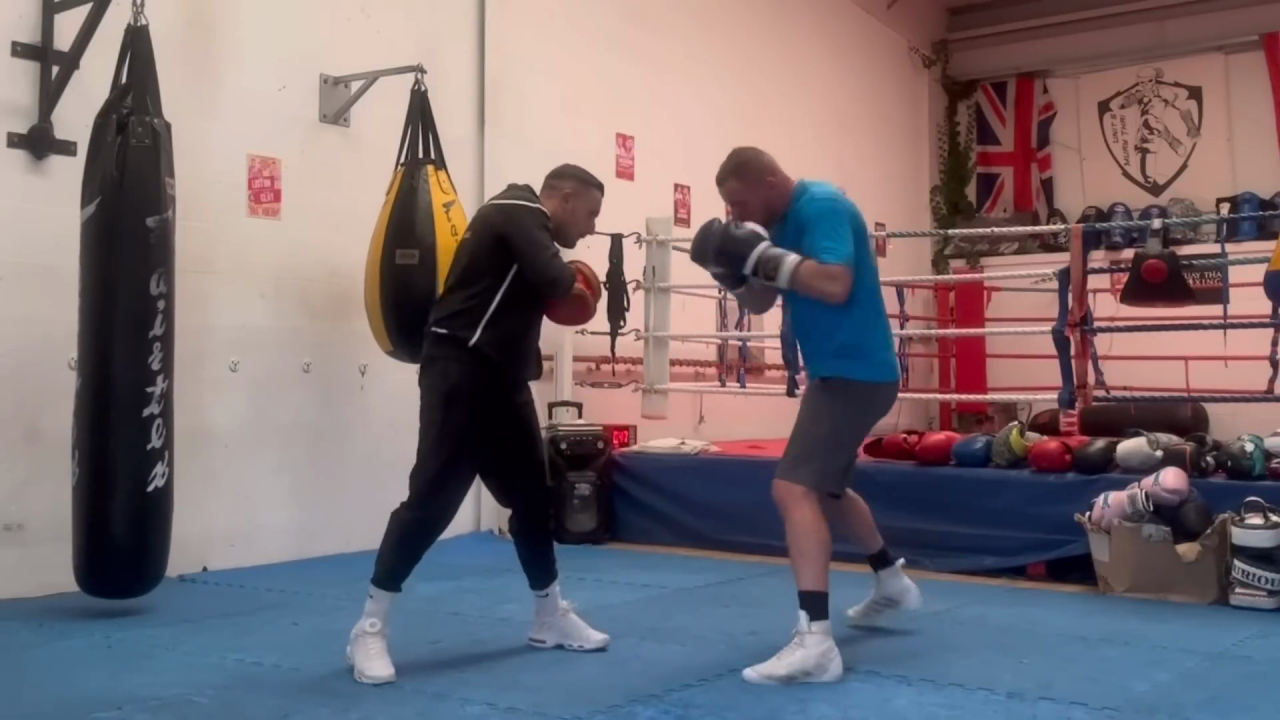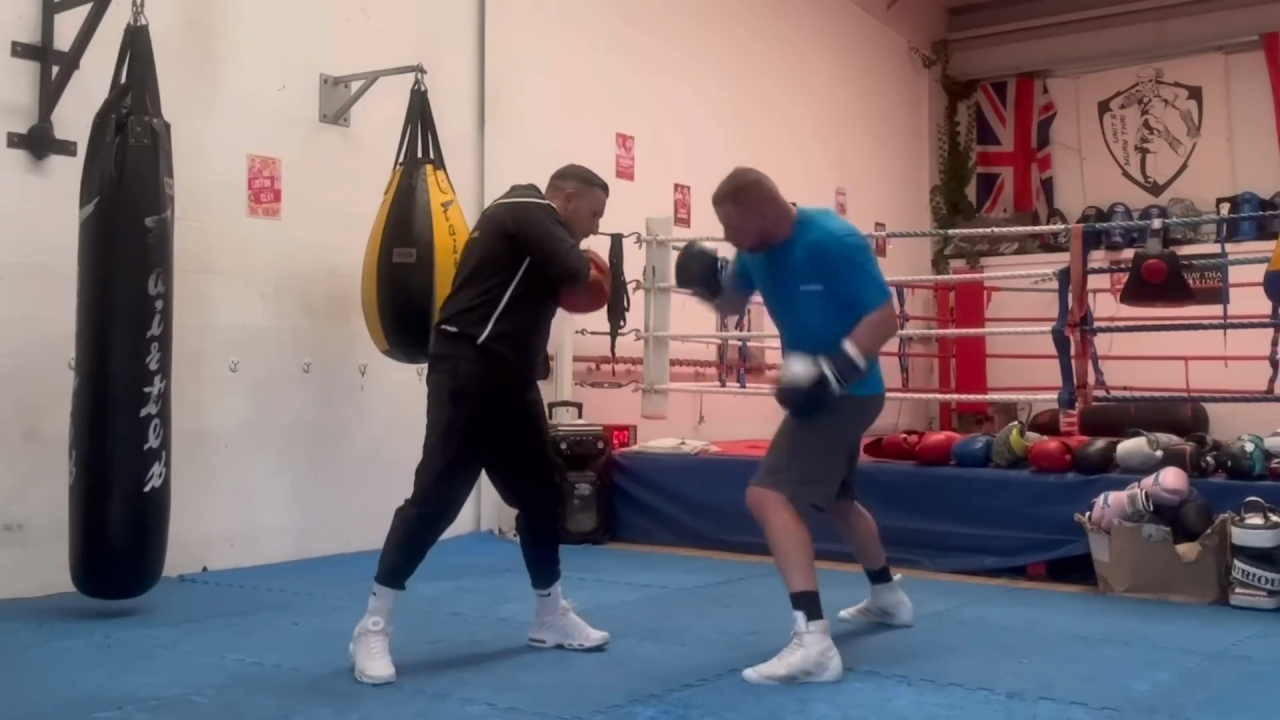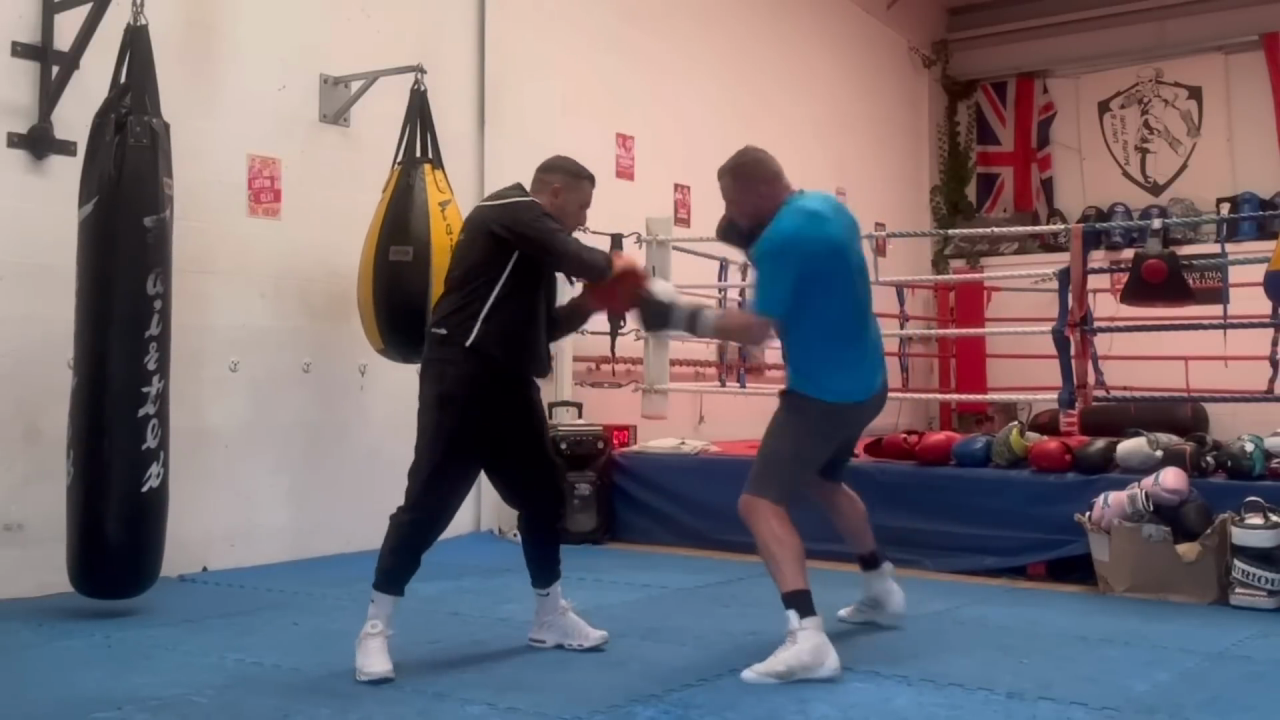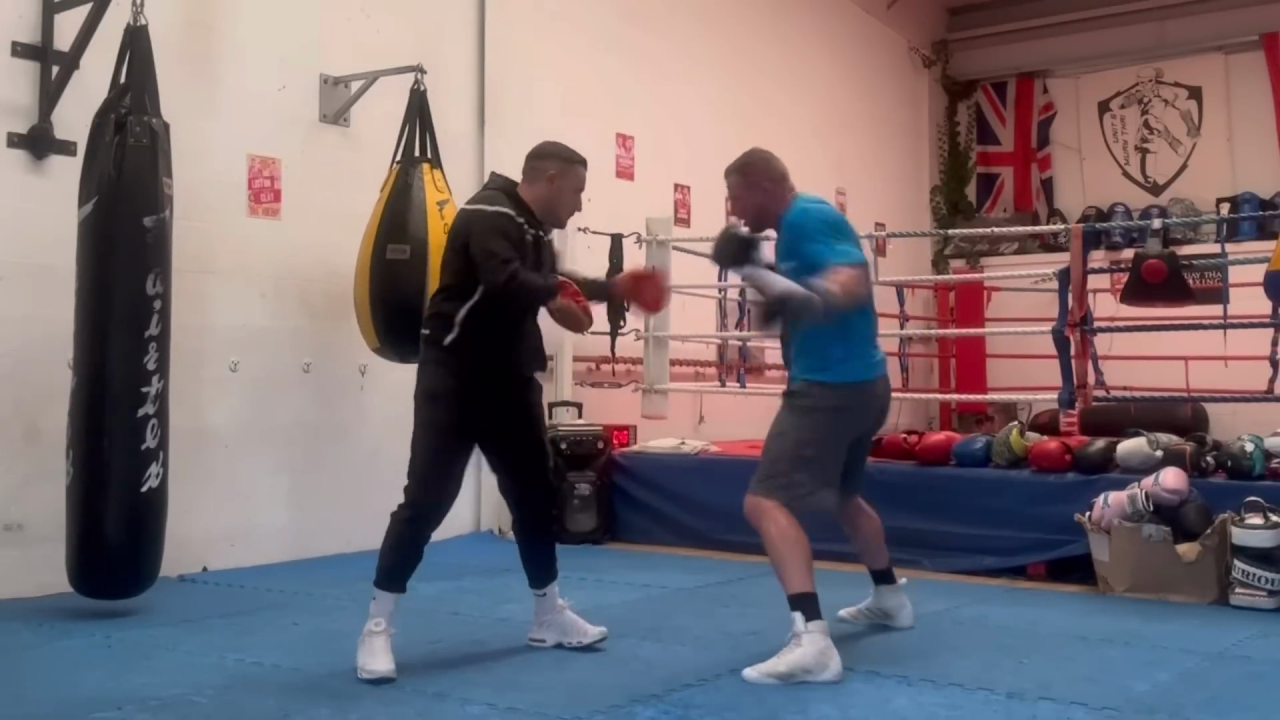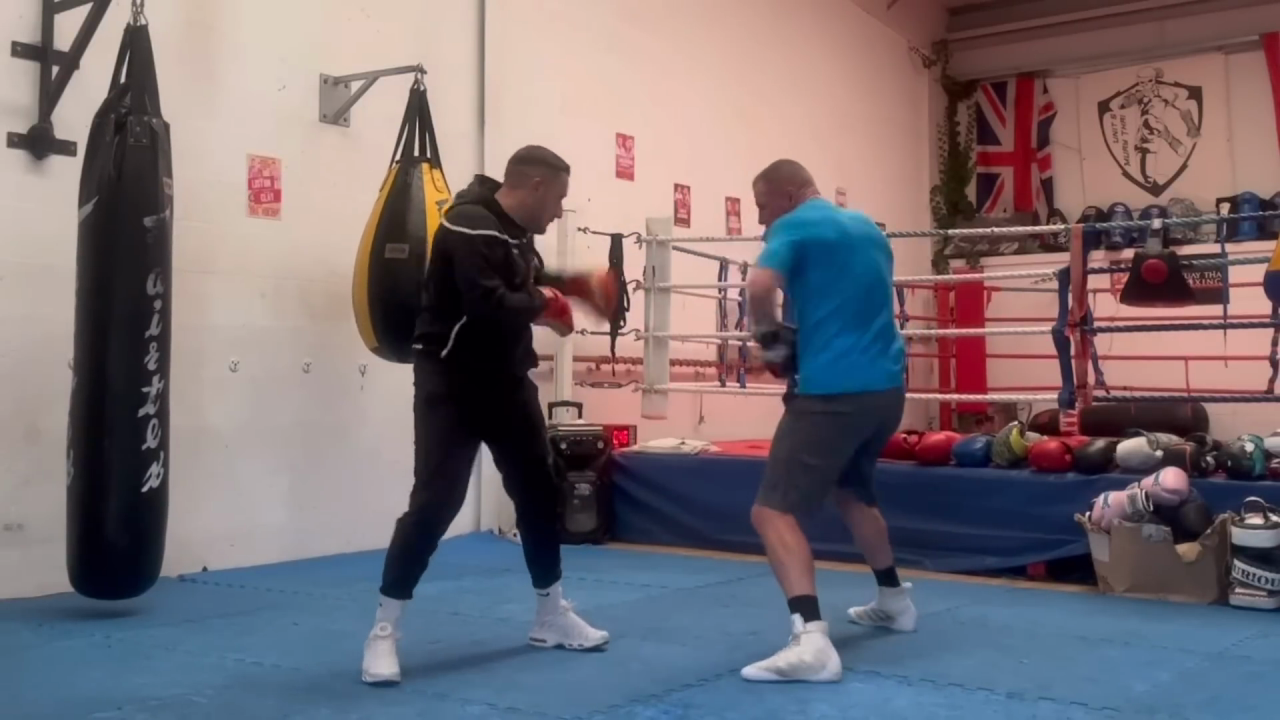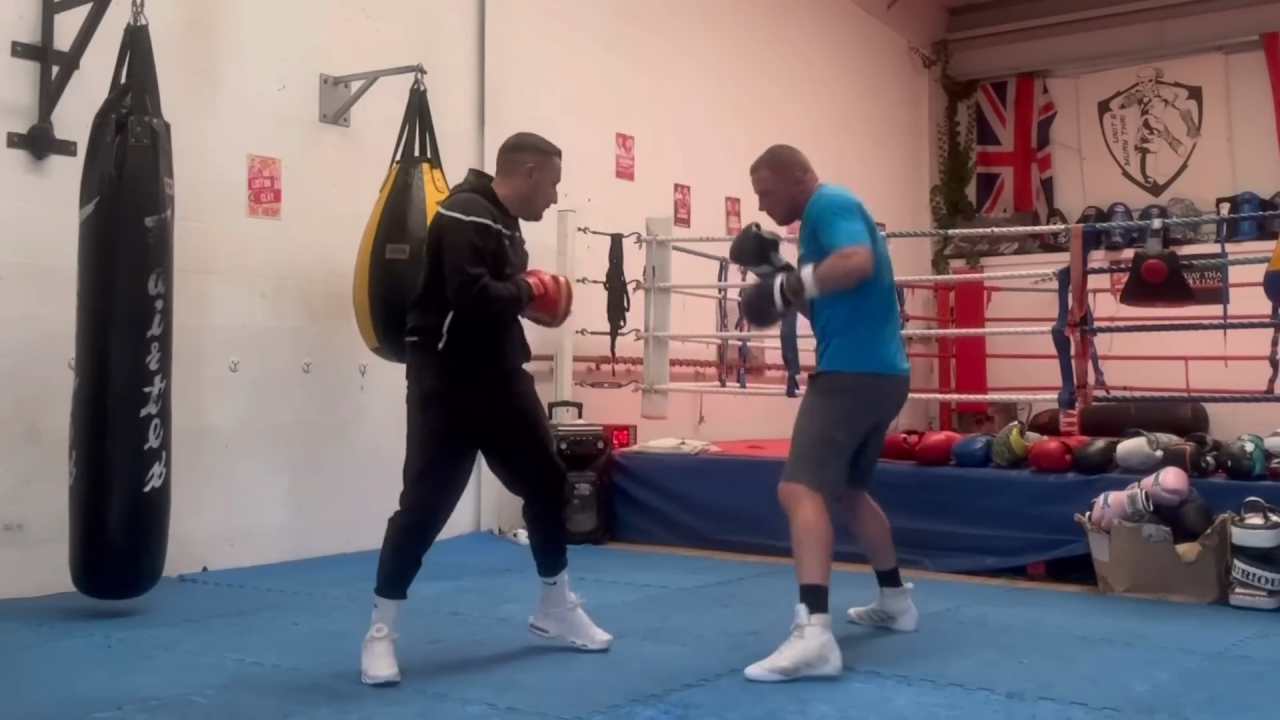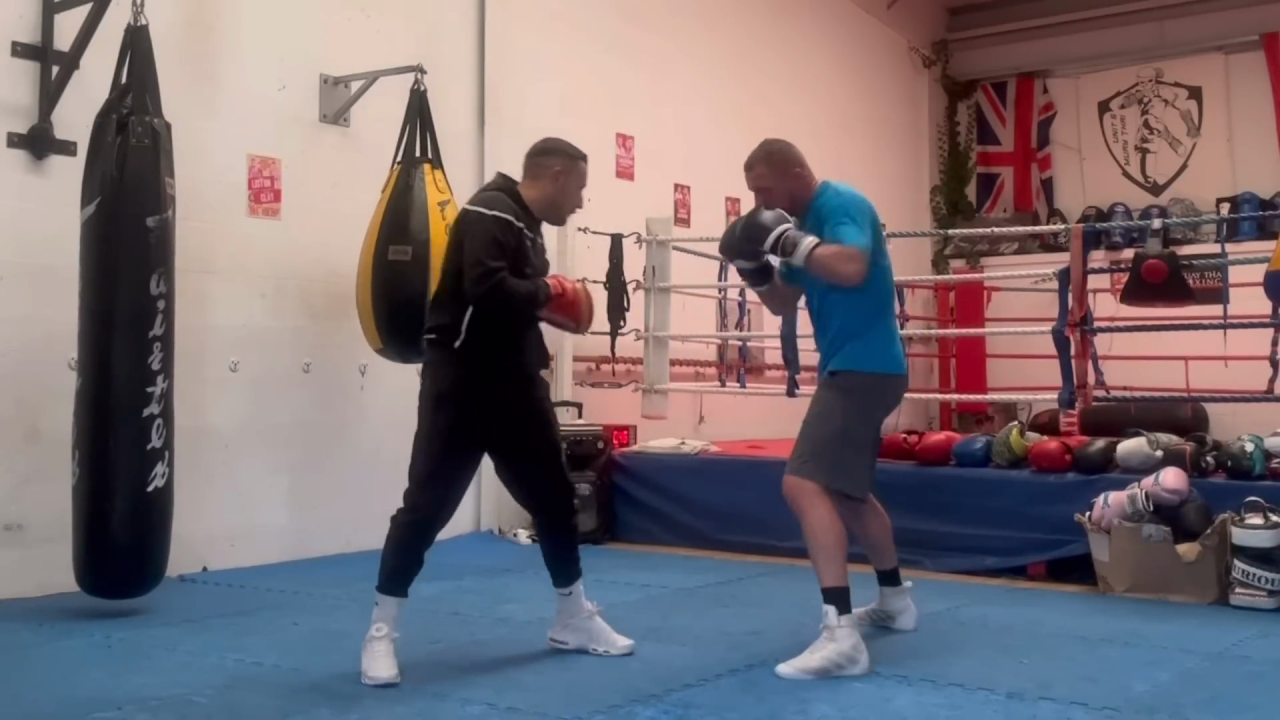
dt=0.2s
person 1, frame 1
left shoulder: (525, 229)
right shoulder: (518, 213)
right elbow: (549, 276)
left wrist: (564, 290)
right wrist: (572, 281)
left hip: (502, 379)
right hip: (460, 372)
left knee: (532, 496)
right knee: (433, 498)
left ankle: (551, 616)
right ankle: (370, 629)
person 1, frame 2
left shoulder: (532, 234)
right shoulder: (527, 211)
right elbow: (569, 267)
left wrist: (567, 289)
right wrist: (585, 271)
left hip: (511, 378)
right hip: (468, 371)
left knee: (541, 495)
right knee: (437, 496)
left ankle: (552, 615)
right ankle: (373, 627)
person 1, frame 3
left shoulder: (528, 225)
right shoulder: (511, 210)
left elbow: (532, 325)
right elbow: (573, 258)
left wrist: (576, 311)
right wrist: (614, 267)
left hip: (509, 381)
right hip: (460, 374)
left knee: (542, 494)
right knee: (430, 499)
left ankle: (551, 616)
right ankle: (375, 629)
person 1, frame 4
left shoulder: (535, 226)
right shoulder: (488, 214)
left elbow: (555, 287)
right elbow: (505, 283)
left wrist: (618, 286)
right wrist: (554, 291)
left hip: (511, 380)
right hip: (454, 374)
left knee: (535, 493)
right knee: (428, 499)
left ankle: (549, 615)
right ankle: (377, 629)
person 1, frame 5
left shoulder: (515, 229)
right shoulder: (469, 227)
left elbow: (529, 286)
right elbow: (488, 306)
left wrist: (568, 287)
right wrist: (542, 302)
left hip: (506, 380)
right hip: (451, 381)
left knee: (539, 493)
right knee: (435, 502)
left ankle: (551, 615)
right ankle: (384, 632)
person 1, frame 6
left shoulder: (503, 220)
right shoulder: (464, 216)
right elbow: (470, 296)
left wrist: (532, 296)
right wrist: (527, 291)
left hip: (500, 374)
right hip: (446, 379)
left knee: (546, 483)
right knee: (425, 503)
left ankle: (556, 608)
right ankle: (380, 632)
person 1, frame 7
left shoulder: (531, 225)
right shoulder: (488, 216)
right elbow: (486, 291)
left wrist: (561, 300)
right wrist: (544, 295)
left hip: (515, 381)
right hip: (459, 378)
left knee: (552, 495)
right knee: (428, 503)
left ankle: (574, 618)
right ankle: (380, 633)
person 2, frame 1
left shoulder: (824, 206)
right shoulder: (767, 226)
left elbow: (836, 288)
right elbow: (756, 303)
left wrist: (766, 258)
right wrist: (727, 264)
left hip: (858, 374)
right hip: (833, 374)
left knee: (794, 488)
right knee: (827, 485)
left ankle: (815, 641)
right ankle: (890, 579)
person 2, frame 2
left shoulder: (830, 239)
right shoulder: (763, 252)
left elbow: (884, 317)
right elbow: (731, 301)
left wrist: (833, 369)
right wrist: (704, 276)
left hip: (841, 395)
right hip: (836, 394)
left knee: (768, 498)
right knee: (834, 496)
left ankle: (813, 642)
right ankle: (888, 596)
person 2, frame 3
left shoulder: (789, 235)
right shoulder: (830, 208)
left elbow: (755, 324)
left wrist: (680, 316)
right wrist: (747, 237)
left hip: (831, 391)
right hip: (864, 384)
left knee: (760, 503)
right knee: (823, 480)
left ankle: (808, 638)
right ankle: (879, 585)
person 2, frame 4
left shoulder: (810, 224)
right shoulder: (791, 227)
left elbow: (854, 284)
right elbow: (769, 285)
left wrist: (798, 293)
right wrist: (743, 260)
left hip: (829, 387)
right hip: (859, 385)
left knee: (766, 503)
right knee: (841, 494)
left ankle: (812, 640)
right ankle: (889, 596)
person 2, frame 5
left shoulder: (792, 226)
right shoulder: (867, 228)
left elbow: (760, 291)
left wrist: (770, 341)
left hip: (829, 392)
right hip: (886, 388)
left knee: (773, 510)
right knee: (851, 492)
left ankle: (811, 641)
right ankle: (894, 600)
person 2, frame 6
left shoulder: (832, 206)
right shoulder: (818, 219)
left elbow: (858, 261)
right elbow: (823, 295)
left wrist: (786, 290)
right wrist: (778, 280)
left hip: (853, 372)
right hip: (880, 372)
left knee: (799, 488)
right knee: (848, 488)
left ankle: (813, 633)
right ankle: (895, 599)
person 2, frame 7
left shoulder: (841, 204)
right shoulder: (804, 217)
left elbow: (852, 268)
right elbow: (784, 303)
left wrist: (788, 239)
right wrist: (754, 266)
left hip: (863, 370)
right hip: (858, 369)
left knee: (804, 485)
right knee: (846, 489)
left ankle: (841, 634)
right ankle: (894, 600)
